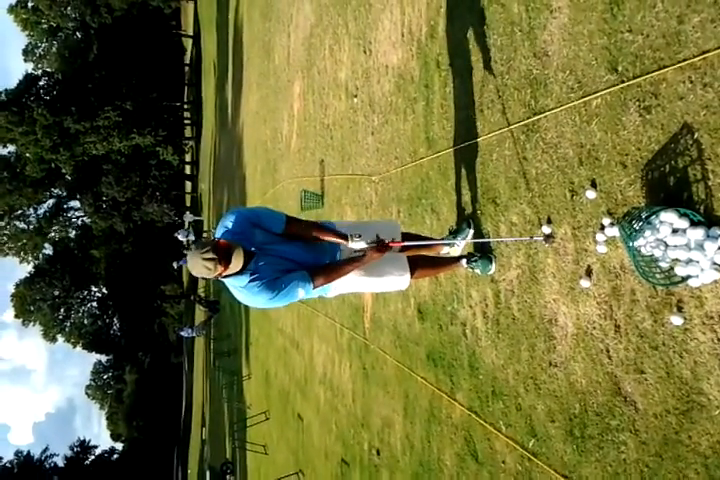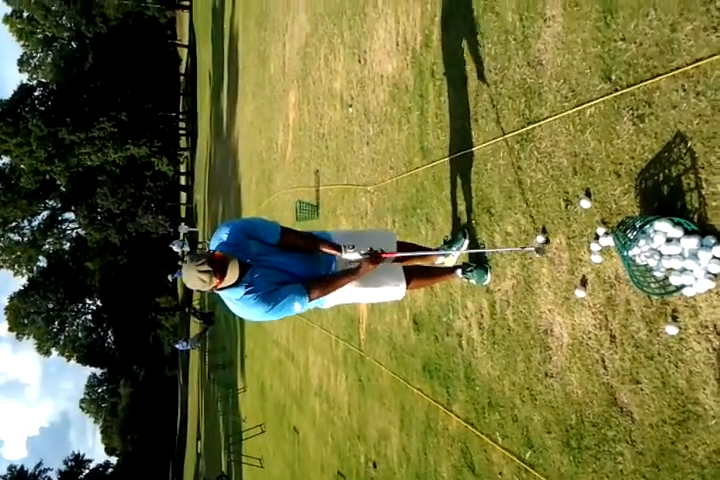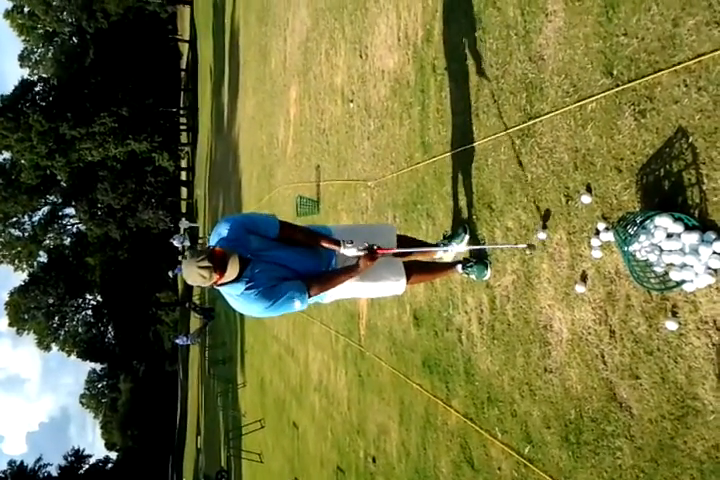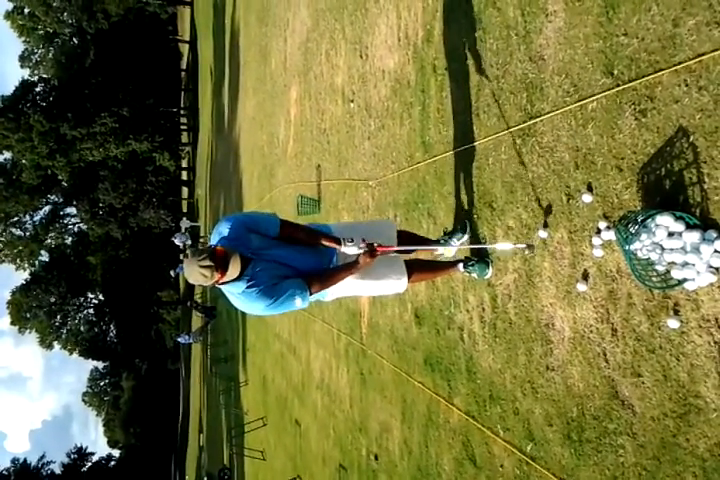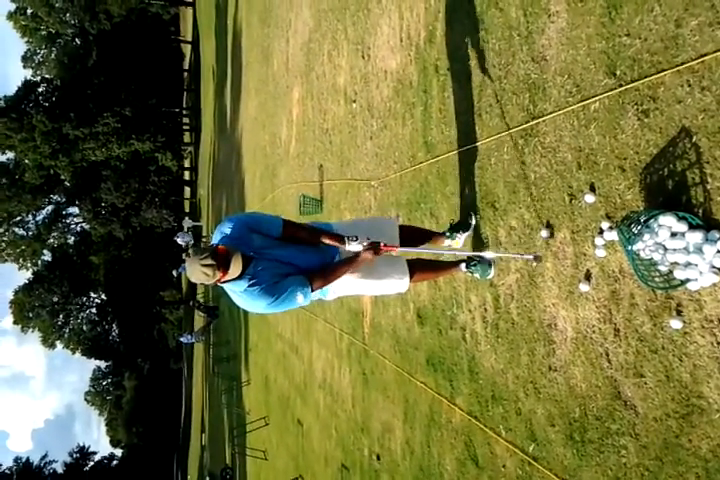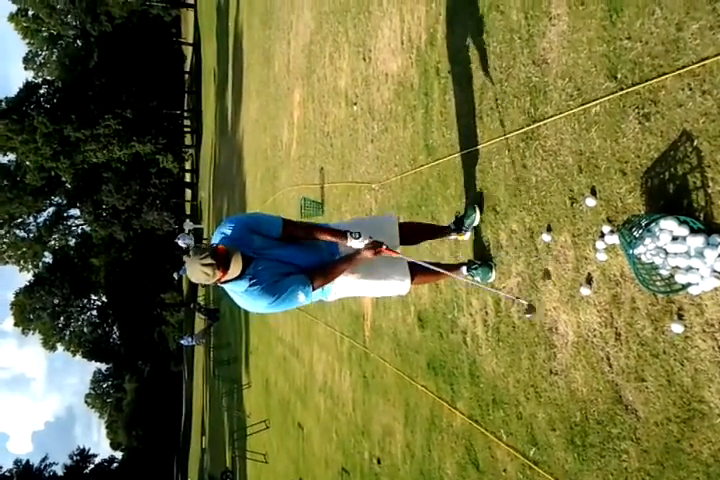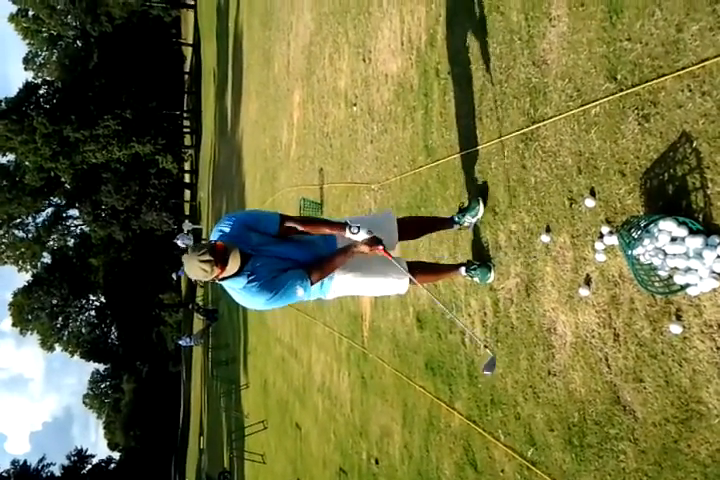
dt=0.1s
person 1, frame 1
left shoulder: (233, 223)
right shoulder: (257, 292)
left elbow: (297, 226)
right elbow: (317, 280)
left wrist: (349, 240)
right wrist: (366, 258)
left hip: (332, 237)
right hip: (334, 275)
left knee: (393, 240)
right knee: (408, 269)
left ankle: (445, 246)
right ankle: (463, 262)
person 1, frame 2
left shoulder: (226, 235)
right shoulder: (253, 305)
left elbow: (289, 237)
right elbow: (311, 294)
left wrist: (342, 250)
right wrist: (359, 271)
left hip: (325, 245)
right hip: (330, 284)
left knee: (390, 249)
right knee: (404, 279)
left ankle: (440, 256)
right ankle: (459, 272)
person 1, frame 3
left shoulder: (226, 230)
right shoulder: (253, 300)
left elbow: (289, 230)
right elbow: (310, 290)
left wrist: (341, 245)
right wrist: (358, 268)
left hip: (325, 239)
right hip: (329, 278)
left knee: (391, 240)
right knee: (404, 275)
left ankle: (440, 251)
right ankle: (459, 267)
person 1, frame 4
left shoulder: (226, 229)
right shoulder: (255, 300)
left elbow: (290, 229)
right elbow: (312, 288)
left wrist: (340, 243)
right wrist: (358, 264)
left hip: (326, 237)
right hip: (332, 278)
left knee: (393, 235)
right knee: (405, 272)
left ankle: (444, 246)
right ankle: (461, 266)
person 1, frame 5
left shoulder: (228, 229)
right shoulder: (257, 297)
left elbow: (292, 229)
right elbow: (314, 284)
left wrist: (344, 241)
right wrist: (359, 258)
left hip: (329, 235)
right hip: (333, 275)
left knee: (395, 231)
right knee: (407, 272)
left ankle: (446, 238)
right ankle: (463, 265)
person 1, frame 6
left shoulder: (229, 230)
right shoulder: (258, 298)
left elbow: (293, 229)
right elbow: (316, 282)
left wrist: (345, 237)
right wrist: (359, 257)
left hip: (329, 242)
right hip: (335, 280)
left knee: (398, 230)
right knee: (408, 275)
left ankle: (454, 229)
right ankle: (463, 268)
person 1, frame 7
left shoulder: (227, 227)
right shoulder: (256, 294)
left elbow: (291, 224)
right elbow: (313, 276)
left wrist: (343, 229)
right wrist: (355, 249)
left hip: (328, 238)
right hip: (334, 277)
left knee: (397, 226)
right knee: (407, 273)
left ankle: (456, 221)
right ankle: (462, 269)
